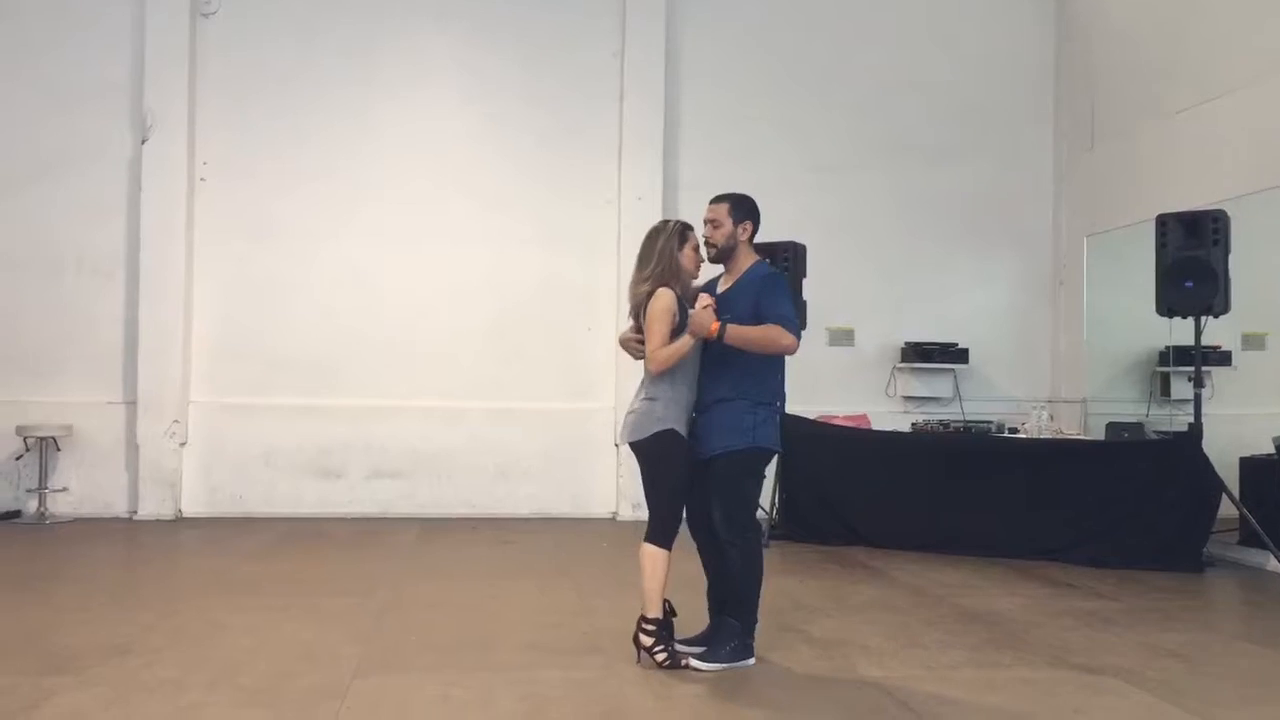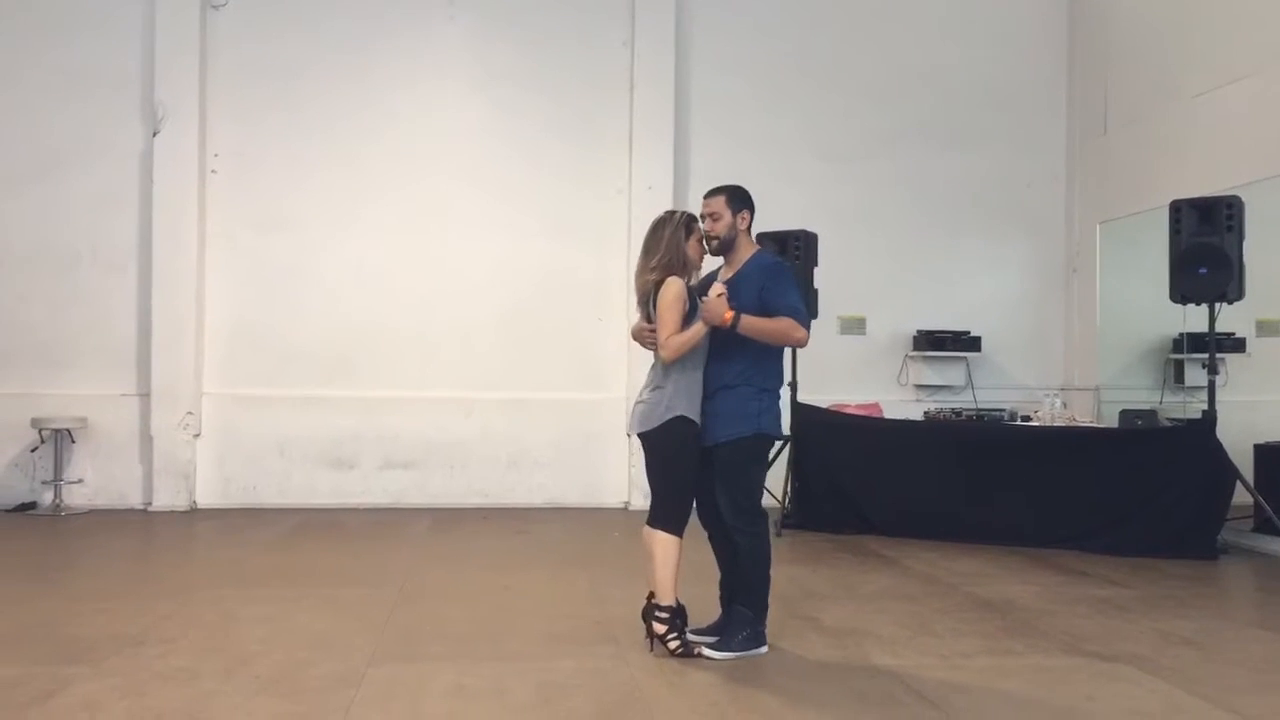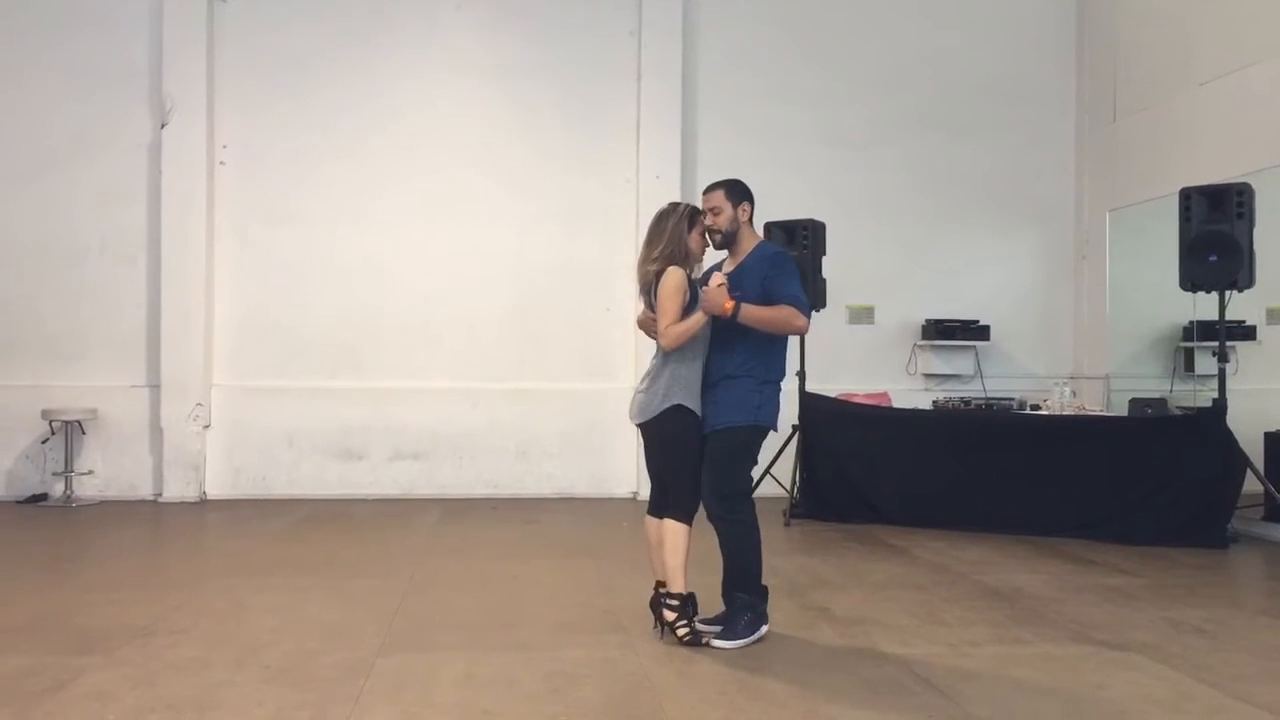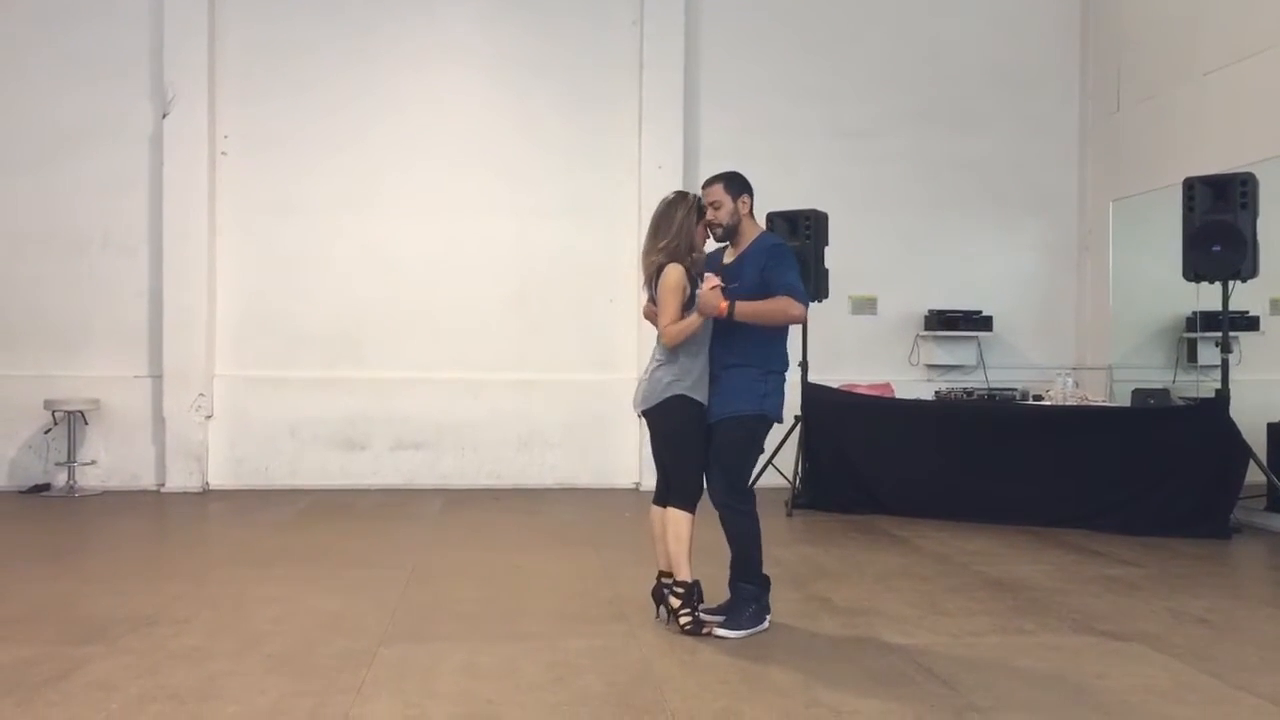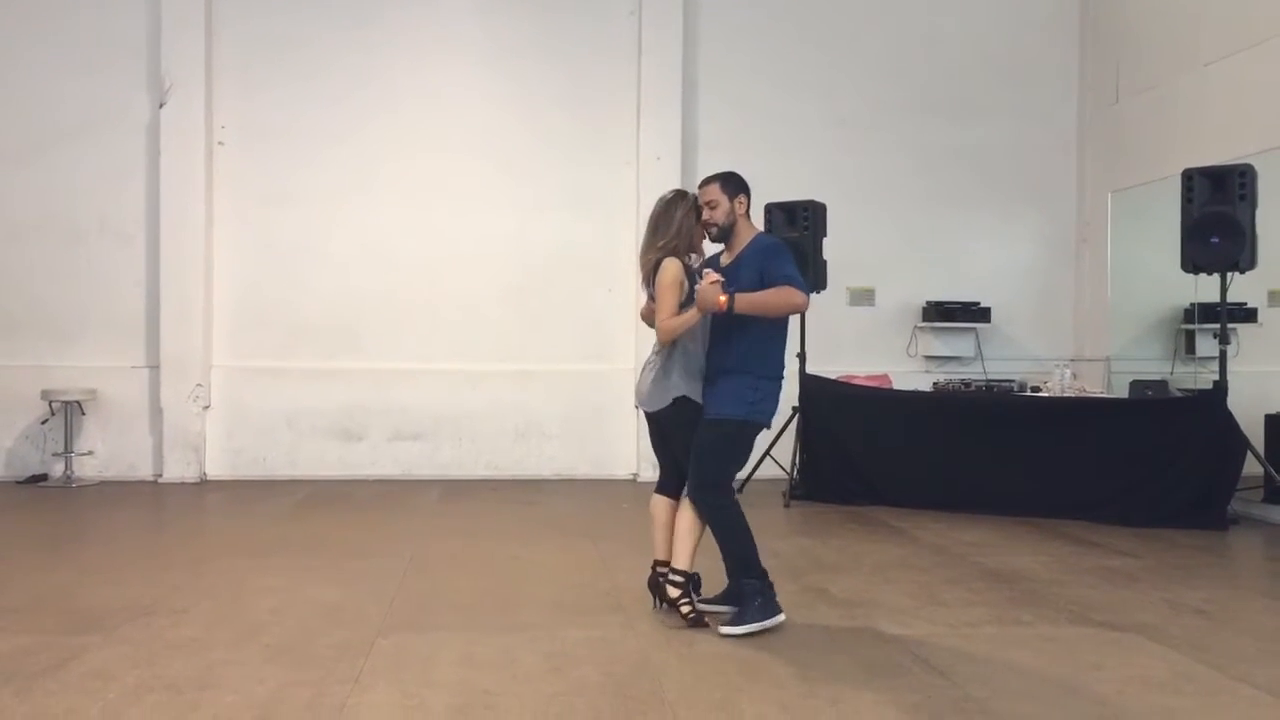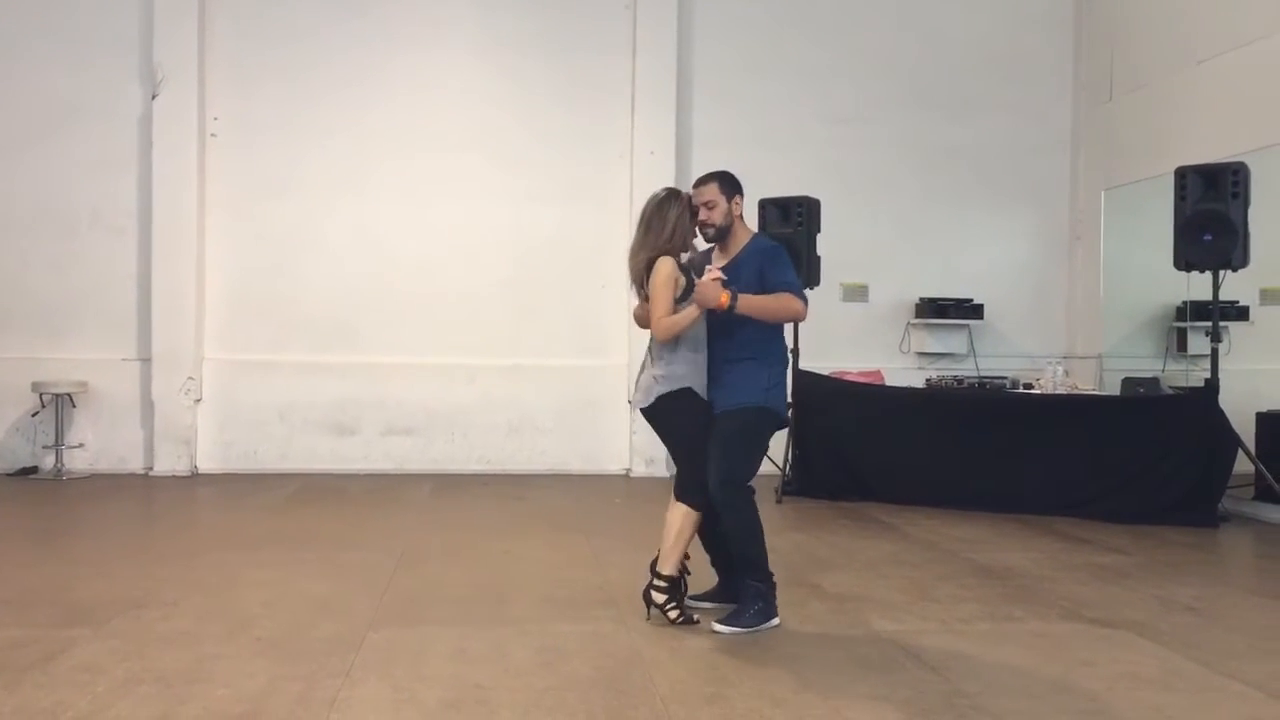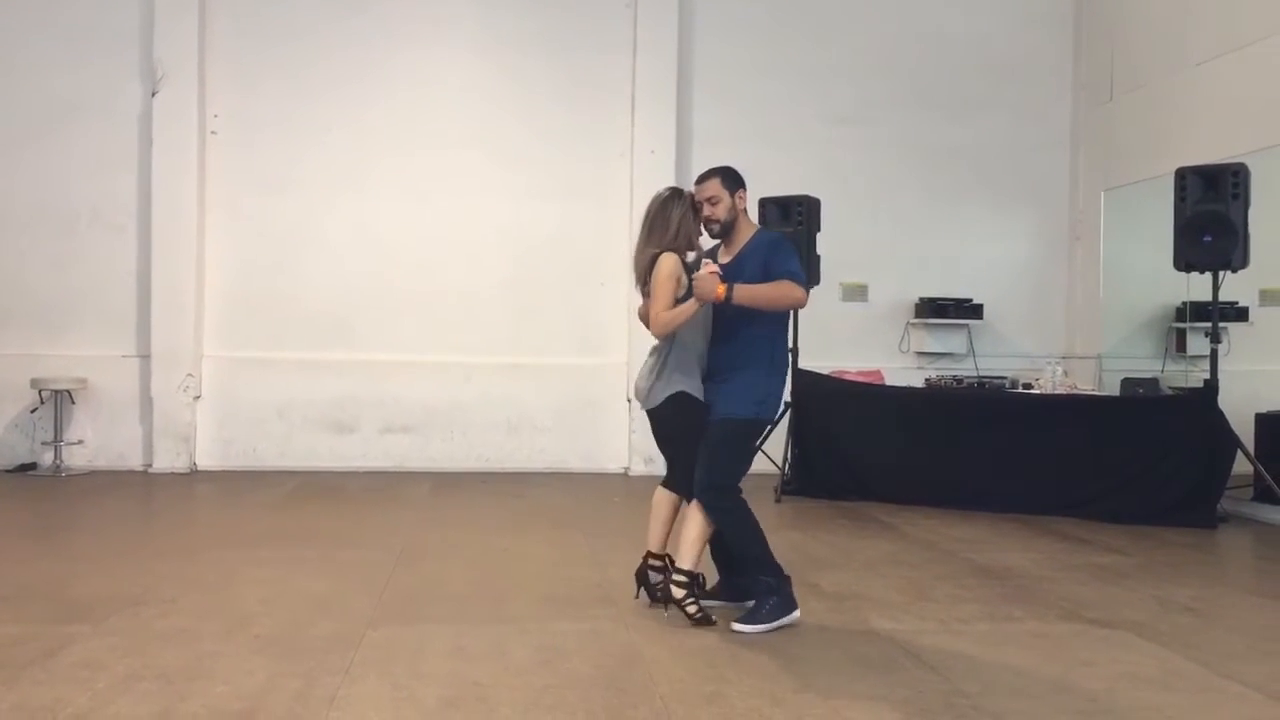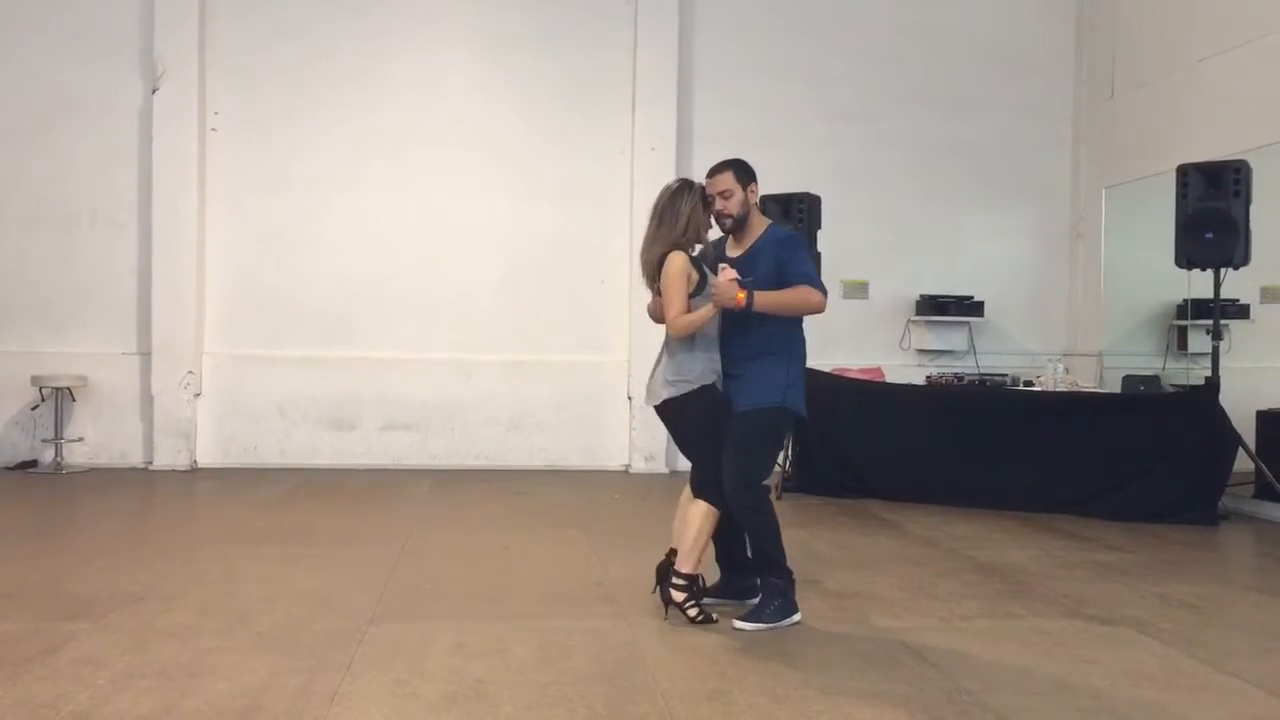
dt=0.4s
person 1, frame 1
left shoulder: (767, 282)
right shoulder: (710, 289)
left elbow: (786, 339)
left wrist: (717, 328)
right wrist: (633, 338)
left hip: (744, 430)
right hip: (707, 428)
left knee: (735, 529)
right knee: (703, 524)
left ankle: (739, 639)
right ankle: (720, 624)
person 1, frame 2
left shoulder: (770, 270)
right shoulder: (710, 281)
left elbow: (797, 332)
left wrist: (730, 318)
right wrist: (644, 329)
left hip: (746, 417)
right hip: (709, 416)
left knee: (742, 516)
right knee: (713, 516)
left ankle: (751, 627)
right ankle: (733, 615)
person 1, frame 3
left shoulder: (773, 261)
right shoulder: (715, 272)
left elbow: (798, 319)
left wrist: (730, 308)
right wrist: (652, 320)
left hip: (745, 405)
right hip: (712, 404)
left knee: (728, 502)
right knee: (720, 502)
left ankle: (749, 609)
right ankle: (739, 605)
person 1, frame 4
left shoulder: (772, 252)
right shoulder: (714, 261)
left elbow: (795, 308)
left wrist: (724, 308)
left hip: (751, 394)
right hip: (717, 393)
left knee: (731, 492)
right knee: (722, 492)
left ankle: (752, 600)
right ankle: (745, 595)
person 1, frame 5
left shoulder: (768, 251)
right shoulder: (713, 264)
left elbow: (796, 298)
left wrist: (725, 300)
left hip: (746, 392)
right hip: (718, 390)
left knee: (708, 487)
right knee: (708, 488)
left ankle: (761, 597)
right ankle: (740, 587)
person 1, frame 6
left shoulder: (766, 253)
right shoulder: (700, 264)
left elbow: (795, 306)
left wrist: (726, 299)
right wrist: (646, 312)
left hip: (753, 390)
right hip: (711, 391)
left knee: (727, 485)
left ankle: (760, 598)
right ankle: (732, 582)
person 1, frame 7
left shoulder: (771, 247)
right shoulder: (707, 260)
left elbow: (796, 294)
left wrist: (724, 292)
left hip: (750, 389)
right hip: (714, 388)
left knee: (716, 486)
right knee: (707, 485)
left ankle: (776, 592)
right ankle: (736, 580)
person 1, frame 8
left shoulder: (783, 243)
right shoulder: (714, 252)
left elbow: (814, 298)
left wrist: (743, 297)
right wrist: (660, 307)
left hip: (770, 385)
right hip: (727, 384)
left knee: (744, 483)
right knee: (714, 481)
left ankle: (780, 595)
right ankle: (737, 578)
person 2, frame 1
left shoulder: (677, 296)
right shoulder: (664, 296)
right elbow: (655, 361)
right wrist: (696, 331)
left hip: (663, 423)
right hip: (660, 425)
left knee: (663, 521)
right knee: (665, 523)
left ankle: (655, 610)
right ankle: (652, 628)
person 2, frame 2
left shoulder: (674, 287)
right shoulder: (674, 285)
right elbow: (668, 348)
right wrist: (709, 319)
left hip: (662, 412)
right hip: (671, 414)
left knee: (662, 508)
right knee: (674, 512)
left ankle: (658, 602)
right ankle: (664, 616)
person 2, frame 3
left shoulder: (676, 277)
right shoulder: (674, 275)
right elbow: (668, 337)
right wrist: (708, 309)
left hip: (663, 403)
right hip: (671, 404)
left knee: (663, 498)
right knee: (682, 501)
left ankle: (664, 592)
right ankle: (675, 601)
person 2, frame 4
left shoulder: (683, 268)
right shoulder: (675, 270)
right elbow: (669, 334)
right wrist: (706, 310)
left hip: (667, 393)
right hip: (676, 394)
left knee: (668, 487)
right knee: (685, 490)
left ankle: (666, 581)
right ankle: (681, 590)
person 2, frame 5
left shoulder: (678, 266)
right shoulder: (673, 264)
left elbow: (649, 315)
right elbow: (665, 329)
right wrist: (704, 306)
left hip: (662, 389)
right hip: (675, 391)
left knee: (671, 478)
left ankle: (662, 571)
right ankle: (679, 579)
person 2, frame 6
left shoulder: (670, 266)
right shoulder: (666, 265)
right elbow: (662, 329)
left wrist: (700, 296)
right wrist: (703, 303)
left hip: (672, 388)
right hip: (675, 389)
left knee: (689, 479)
right knee: (698, 485)
left ankle: (667, 566)
right ankle: (663, 584)
person 2, frame 7
left shoulder: (677, 263)
right shoulder: (669, 261)
right elbow: (658, 323)
right wrist: (700, 298)
left hip: (671, 387)
right hip: (674, 389)
left knee: (681, 475)
left ankle: (654, 566)
person 2, frame 8
left shoulder: (687, 259)
right shoulder: (679, 258)
right elbow: (677, 325)
right wrist: (719, 302)
left hip: (678, 384)
right hip: (693, 385)
left knee: (705, 474)
right knee: (716, 484)
left ankle: (674, 564)
right ankle: (682, 582)
